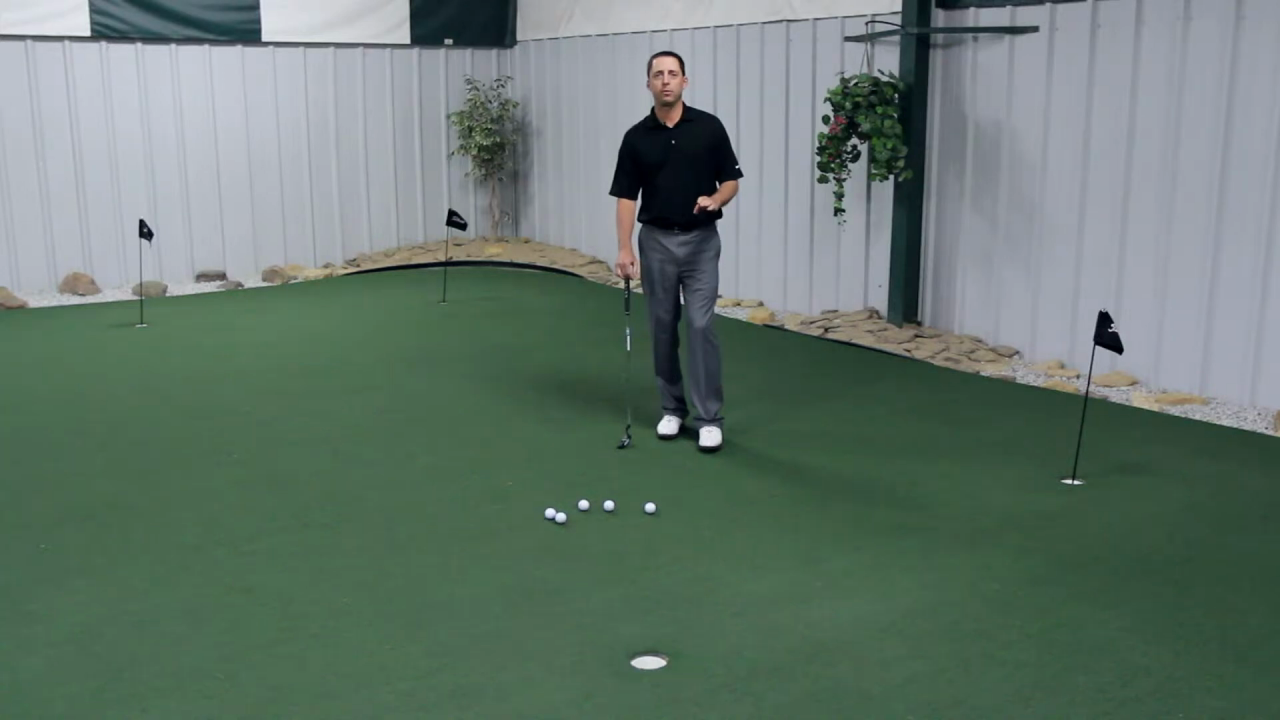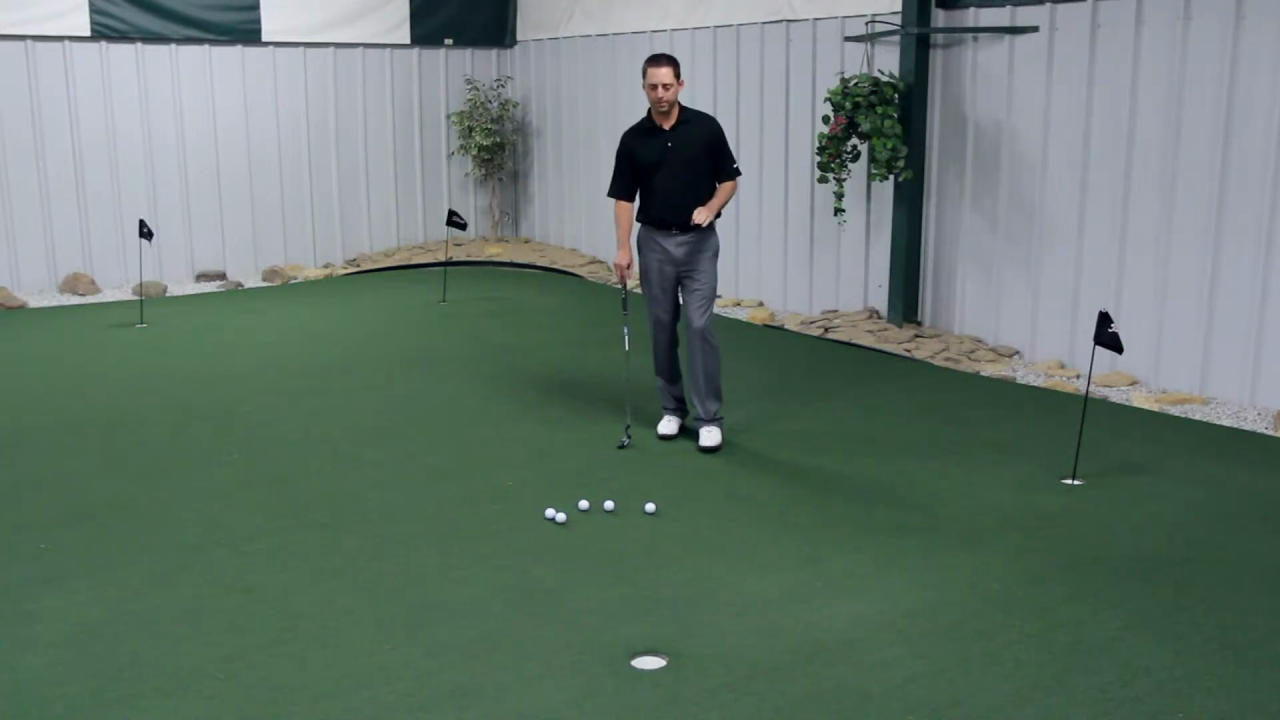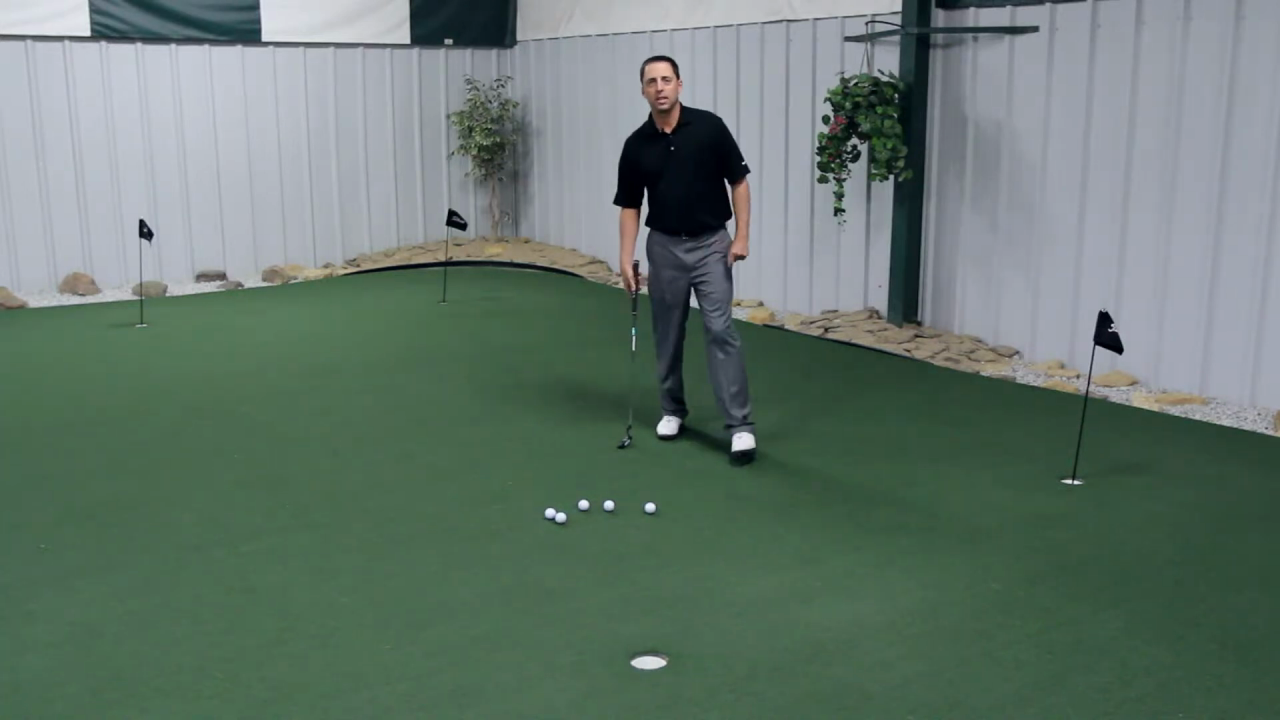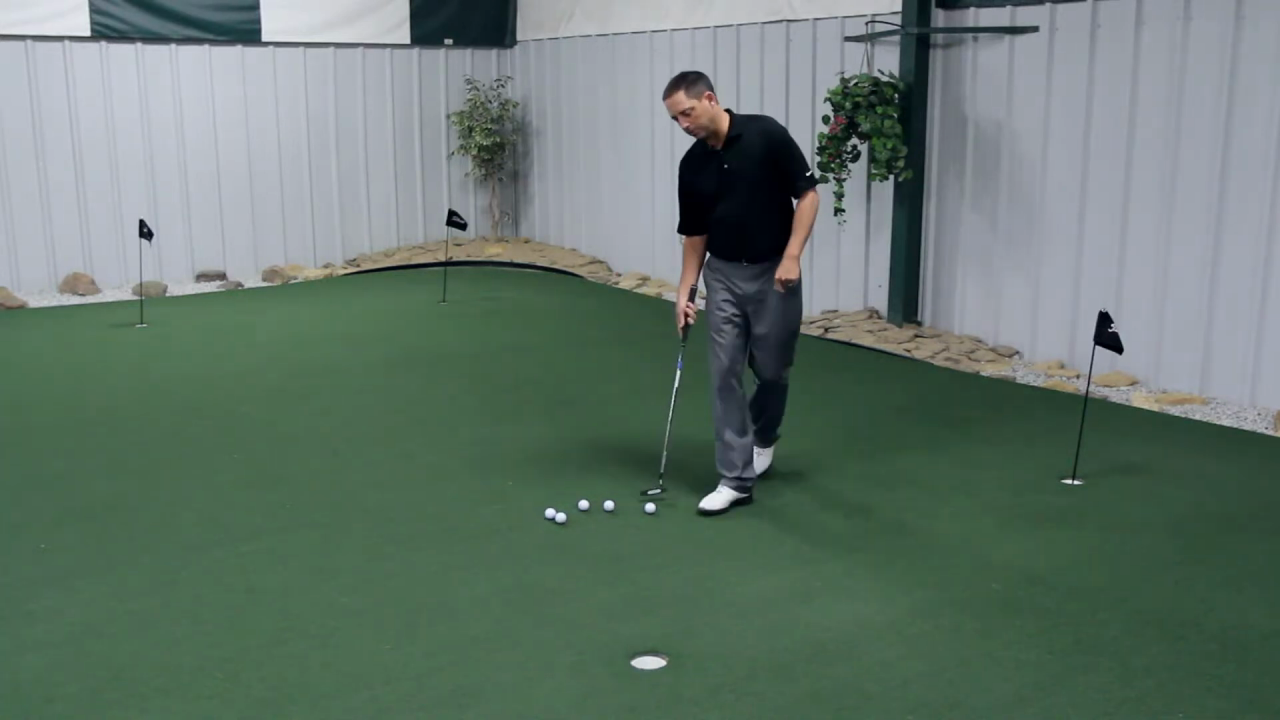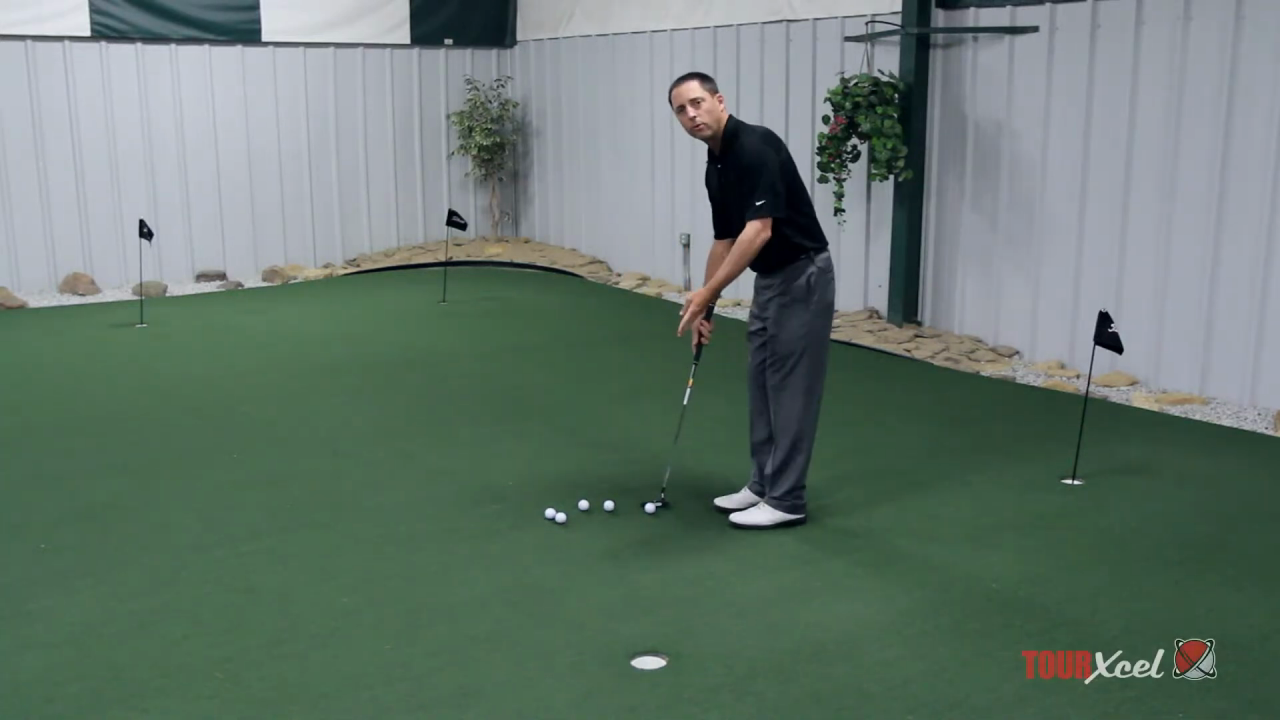
dt=1s
person 1, frame 1
left shoulder: (709, 127)
right shoulder: (636, 137)
left elbow: (731, 181)
right elbow: (626, 196)
left wrist: (715, 200)
right wrist: (624, 248)
left hip: (700, 240)
right hip: (656, 241)
left knee: (701, 326)
right knee: (662, 328)
left ankle: (709, 418)
right ankle: (672, 408)
person 1, frame 2
left shoulder: (706, 127)
right shoulder: (632, 139)
left elbow: (729, 180)
right elbow: (623, 197)
left wrist: (711, 208)
right wrist: (623, 248)
left hip: (698, 242)
right hip: (653, 241)
left knee: (700, 326)
right knee: (662, 327)
left ankle: (709, 417)
right ankle: (672, 408)
person 1, frame 3
left shoulder: (709, 126)
right shoulder: (636, 145)
left elbow: (738, 181)
right elbow: (629, 205)
left wrist: (741, 234)
right wrist: (626, 257)
left hip: (711, 245)
right hip: (664, 247)
left knee: (721, 332)
right knee: (667, 334)
left ankle: (740, 424)
right ankle: (673, 409)
person 1, frame 4
left shoulder: (767, 134)
right shoulder: (691, 164)
left elbow: (808, 194)
right elbow: (694, 233)
left wrist: (791, 256)
right wrist: (684, 291)
left hip: (773, 273)
right hip: (723, 275)
left knee: (771, 368)
right knee: (725, 373)
left ankle: (763, 437)
right ankle: (735, 478)
person 1, frame 5
left shoulder: (756, 146)
right shoulder: (714, 167)
left elbow: (759, 230)
right elbow: (724, 240)
left wrist: (707, 292)
right wrist: (702, 304)
left hip: (801, 277)
right hip: (769, 281)
left knee: (790, 388)
right knee: (762, 385)
left ankle: (786, 500)
right ankle: (764, 484)
